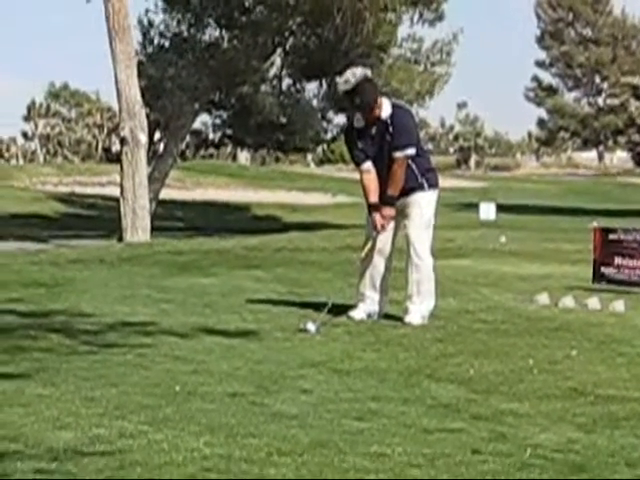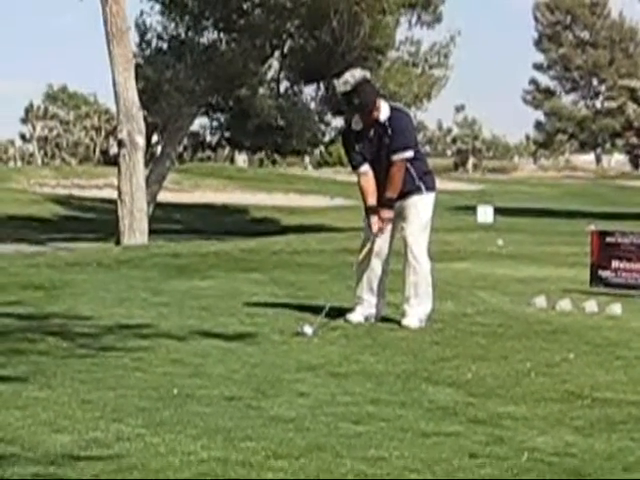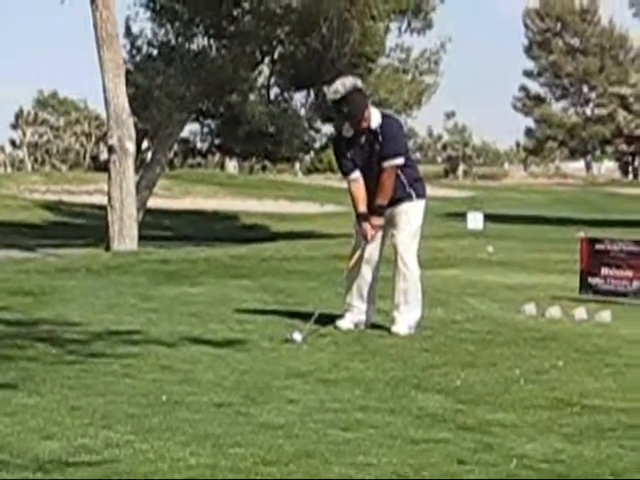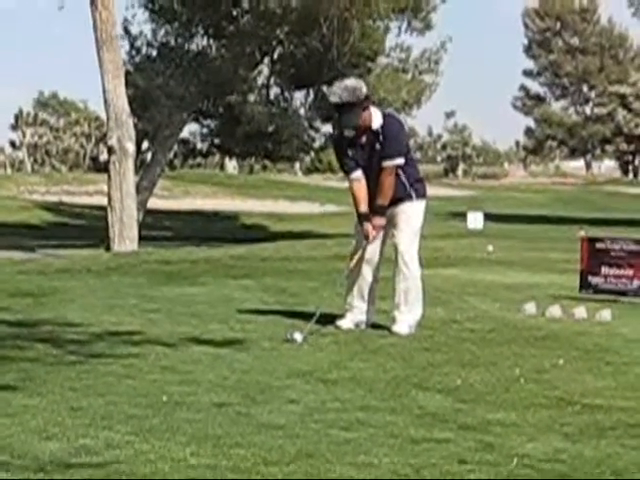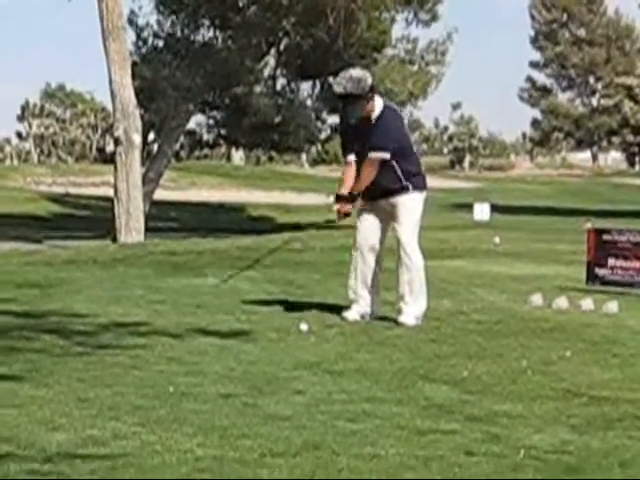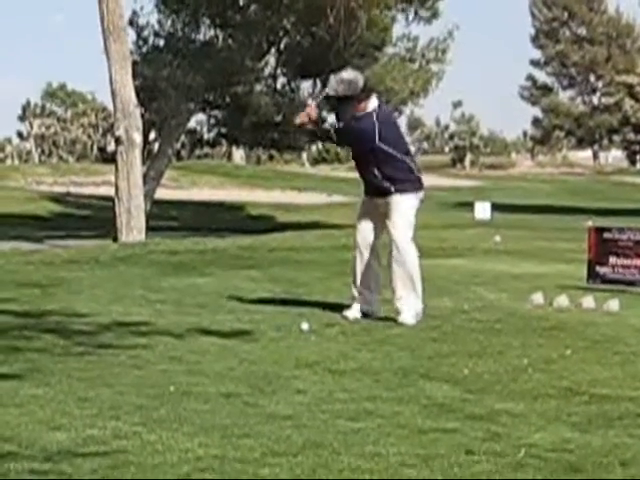
dt=0.3s
person 1, frame 1
left shoulder: (400, 115)
right shoulder: (353, 130)
left elbow: (400, 163)
right elbow: (366, 171)
left wrist: (389, 203)
right wrist: (375, 208)
left hip: (418, 189)
right hip: (384, 195)
left knee: (418, 246)
right knee: (375, 246)
left ankle: (419, 308)
right ankle: (369, 304)
person 1, frame 2
left shoulder: (398, 118)
right shoulder: (350, 132)
left elbow: (398, 165)
right elbow: (364, 173)
left wrist: (388, 205)
right wrist: (372, 210)
left hip: (415, 191)
right hip: (381, 197)
left knee: (415, 248)
right knee: (372, 248)
left ankle: (417, 311)
right ankle: (368, 306)
person 1, frame 3
left shoulder: (389, 126)
right shoulder: (341, 139)
left elbow: (389, 173)
right elbow: (354, 180)
left wrist: (378, 213)
right wrist: (363, 217)
left hip: (406, 199)
right hip: (371, 204)
left knee: (405, 255)
right knee: (363, 255)
left ankle: (406, 318)
right ankle: (357, 313)
person 1, frame 4
left shoulder: (391, 125)
right shoulder: (342, 138)
left elbow: (389, 173)
right elbow: (356, 179)
left wrist: (380, 213)
right wrist: (365, 217)
left hip: (406, 199)
right hip: (372, 203)
left knee: (406, 254)
right knee: (364, 255)
left ankle: (407, 318)
right ankle: (357, 313)
person 1, frame 5
left shoulder: (388, 120)
right shoulder: (347, 122)
left elbow: (372, 165)
right elbow: (351, 161)
left wrist: (351, 198)
right wrist: (343, 197)
left hip: (407, 190)
right hip: (374, 194)
left knee: (407, 245)
right knee: (364, 244)
left ankle: (413, 309)
right ankle: (363, 303)
person 1, frame 6
left shoulder: (366, 126)
right shoulder: (366, 111)
left elbow: (334, 136)
right elbow: (339, 132)
left wrist: (311, 122)
right wrist: (314, 118)
left hip: (402, 190)
right hip: (375, 192)
left knee: (401, 242)
right knee: (364, 242)
left ankle: (410, 307)
right ankle: (365, 302)
